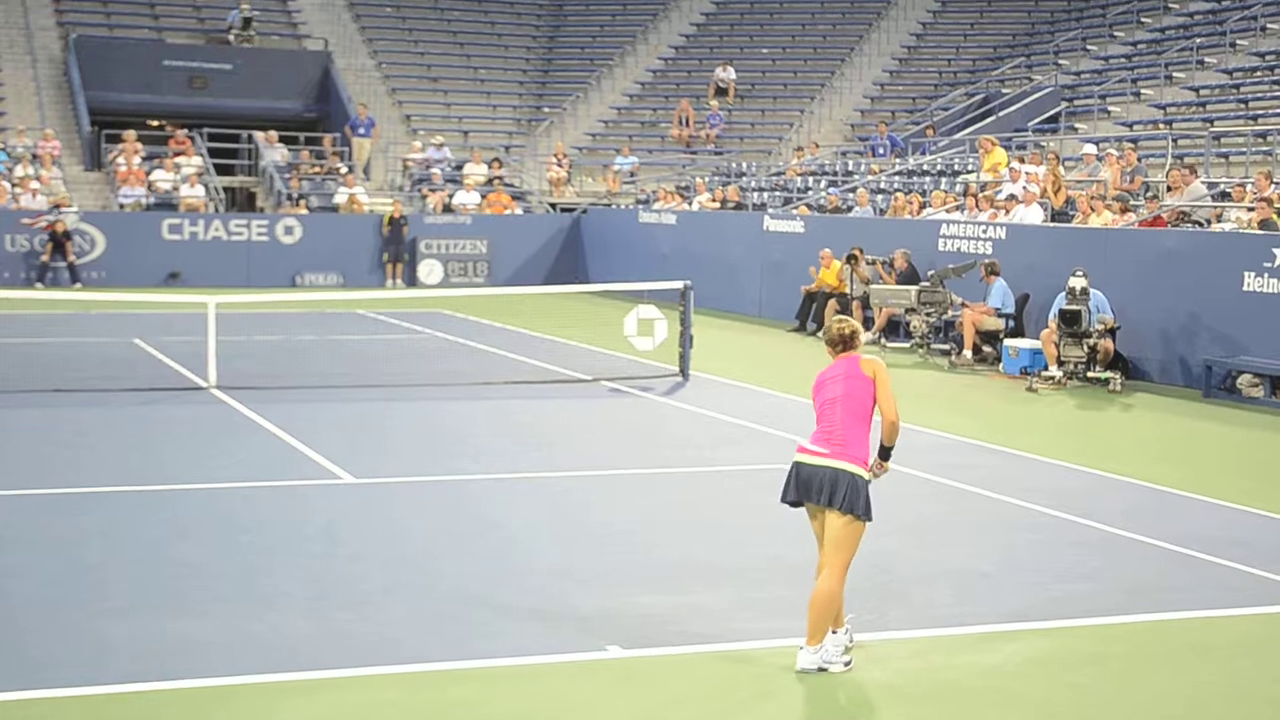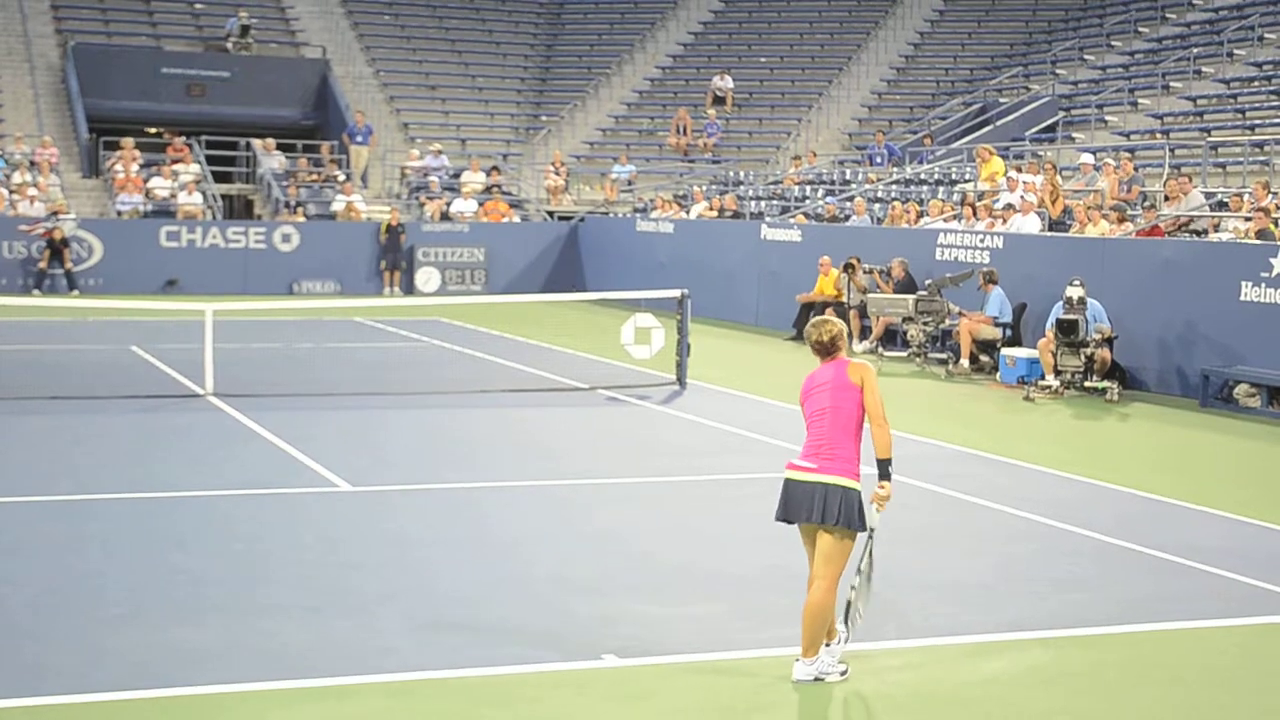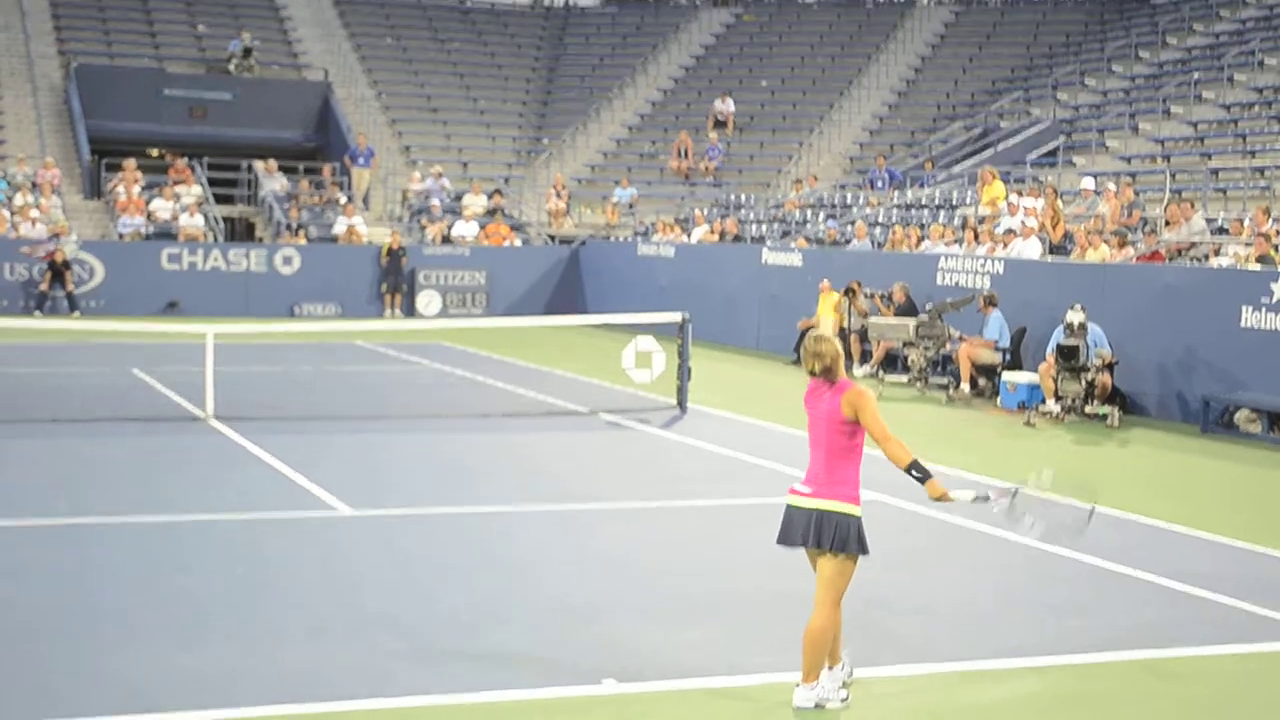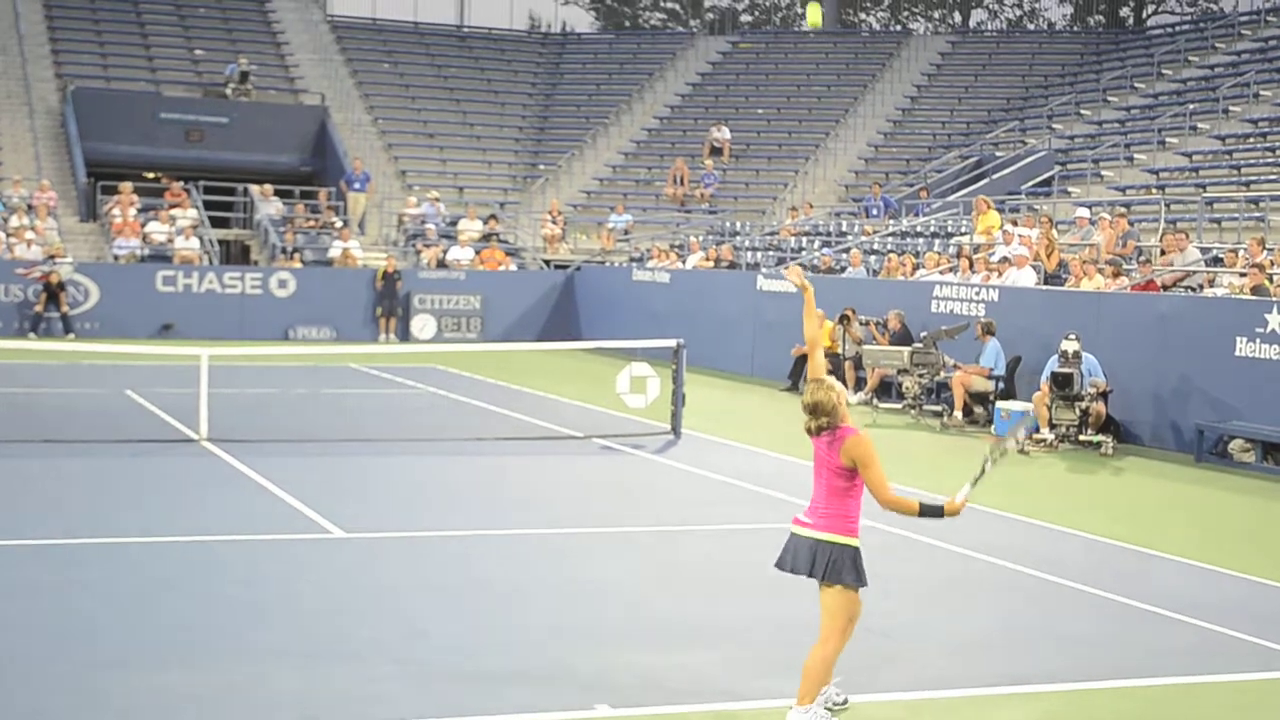
dt=0.4s
person 1, frame 1
left shoulder: (822, 378)
right shoulder: (873, 365)
right elbow: (891, 419)
right wrist: (883, 457)
left hip: (808, 463)
right hip: (844, 472)
left knee: (829, 559)
right knee: (835, 569)
left ankle: (836, 631)
right ankle: (812, 650)
person 1, frame 2
left shoulder: (809, 382)
right shoulder: (860, 370)
right elbow: (878, 423)
right wrist: (885, 476)
left hip: (800, 479)
right hip: (835, 487)
left knee: (821, 575)
right knee: (825, 581)
left ankle: (831, 638)
right ankle: (808, 662)
person 1, frame 3
left shoulder: (813, 391)
right shoulder: (856, 395)
left elbow: (822, 361)
right elbow: (885, 441)
left wrist: (824, 328)
right wrist: (928, 480)
left hip: (804, 504)
right hip: (835, 510)
left knee: (830, 598)
right knee: (826, 605)
left ankle: (834, 667)
right ankle: (809, 688)
person 1, frame 4
left shoulder: (819, 426)
right shoulder: (856, 442)
left elbow: (814, 345)
right elbow: (887, 499)
left wrist: (808, 293)
right wrist: (941, 509)
left hip: (809, 534)
right hip: (835, 544)
left knee: (847, 615)
right knee: (832, 633)
